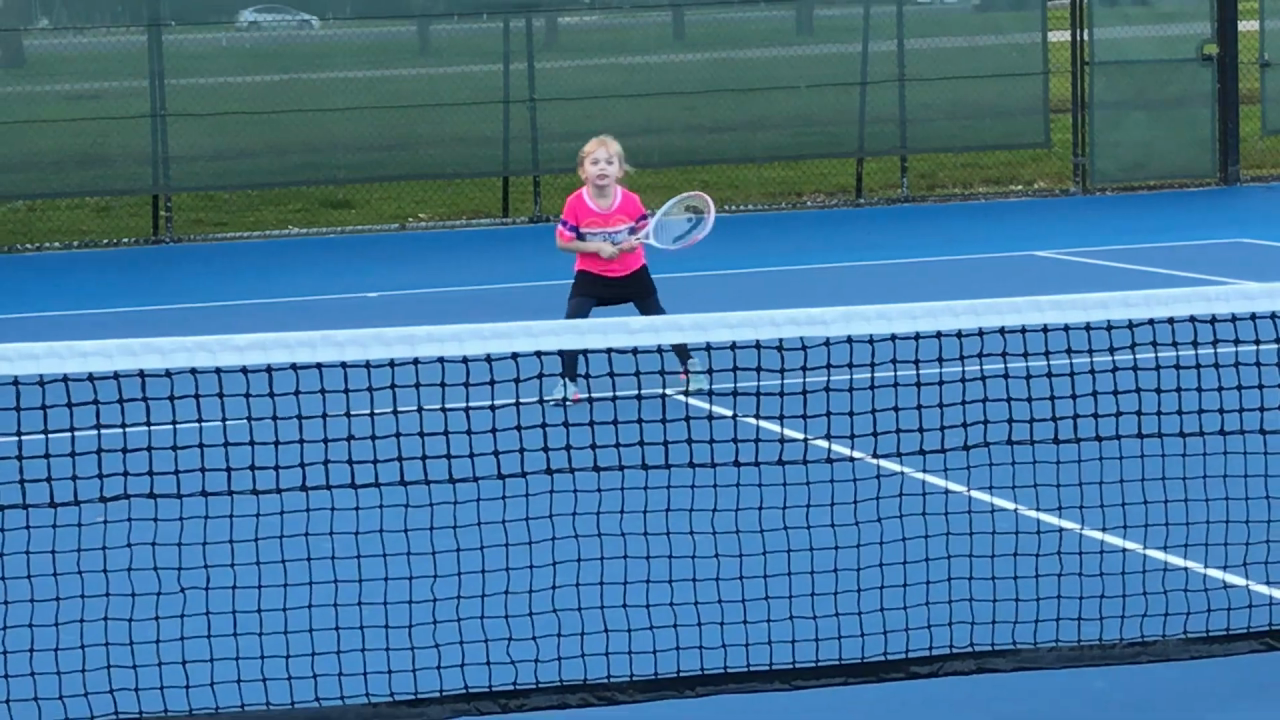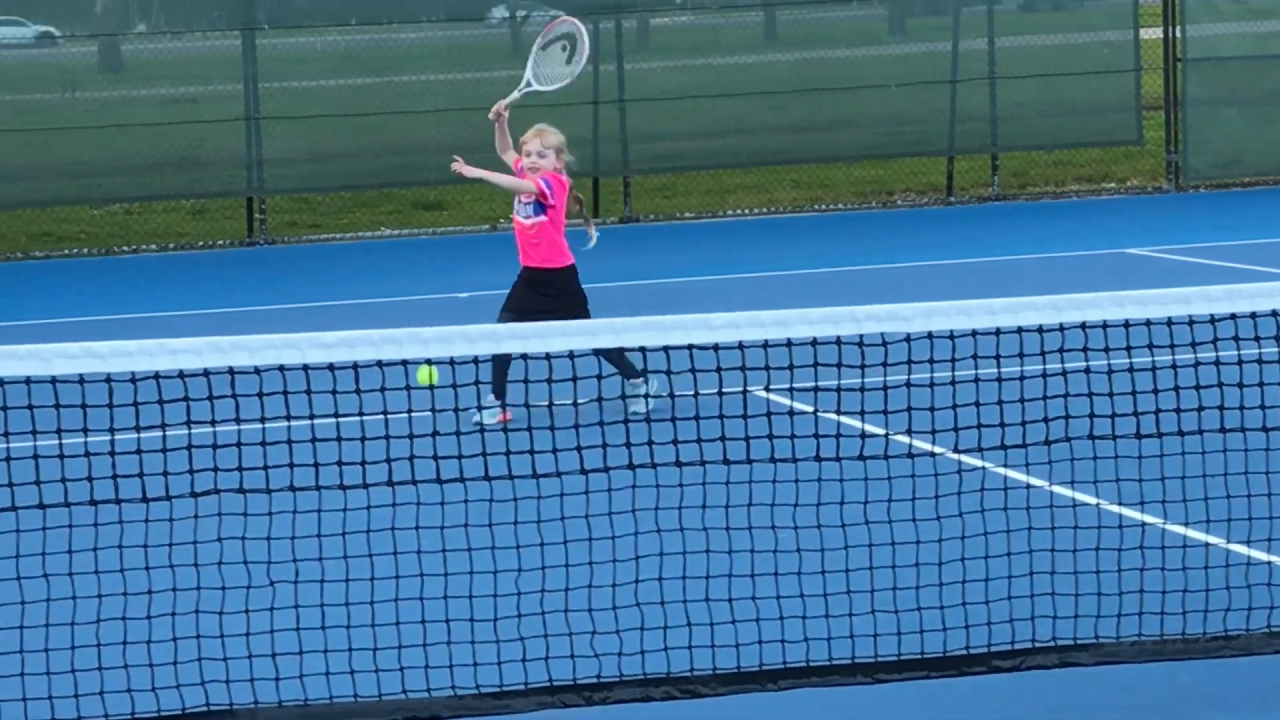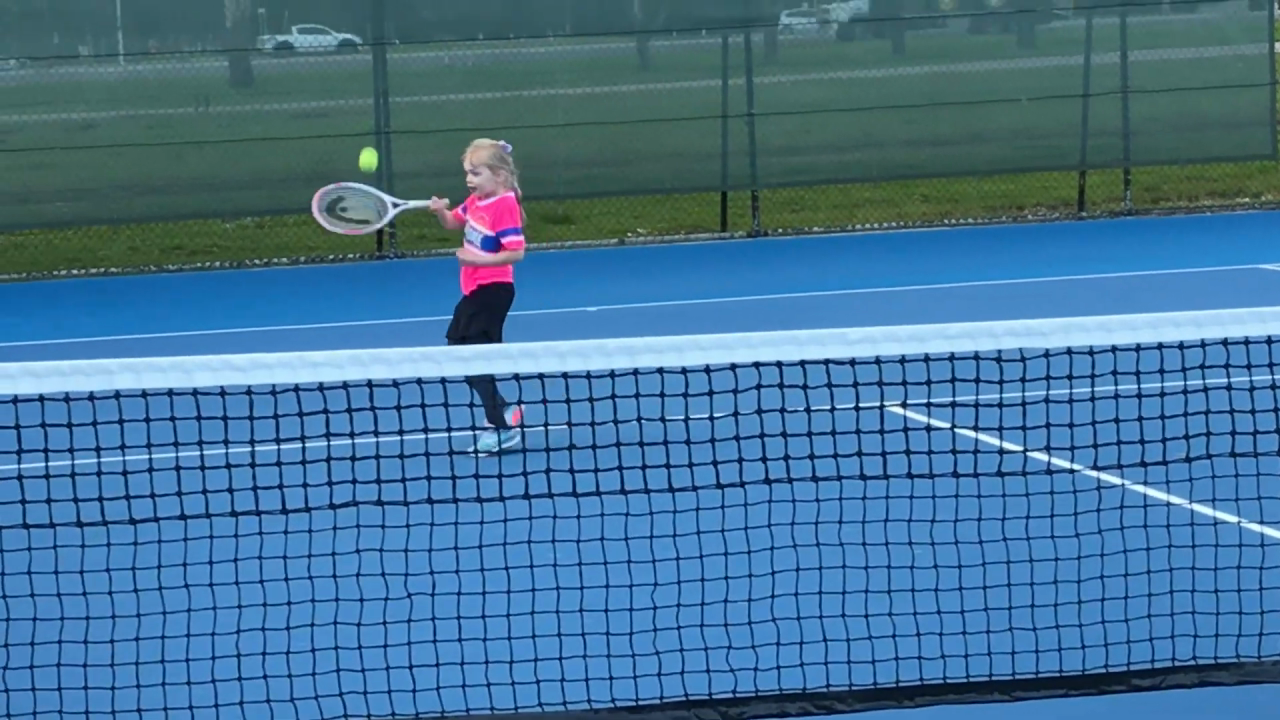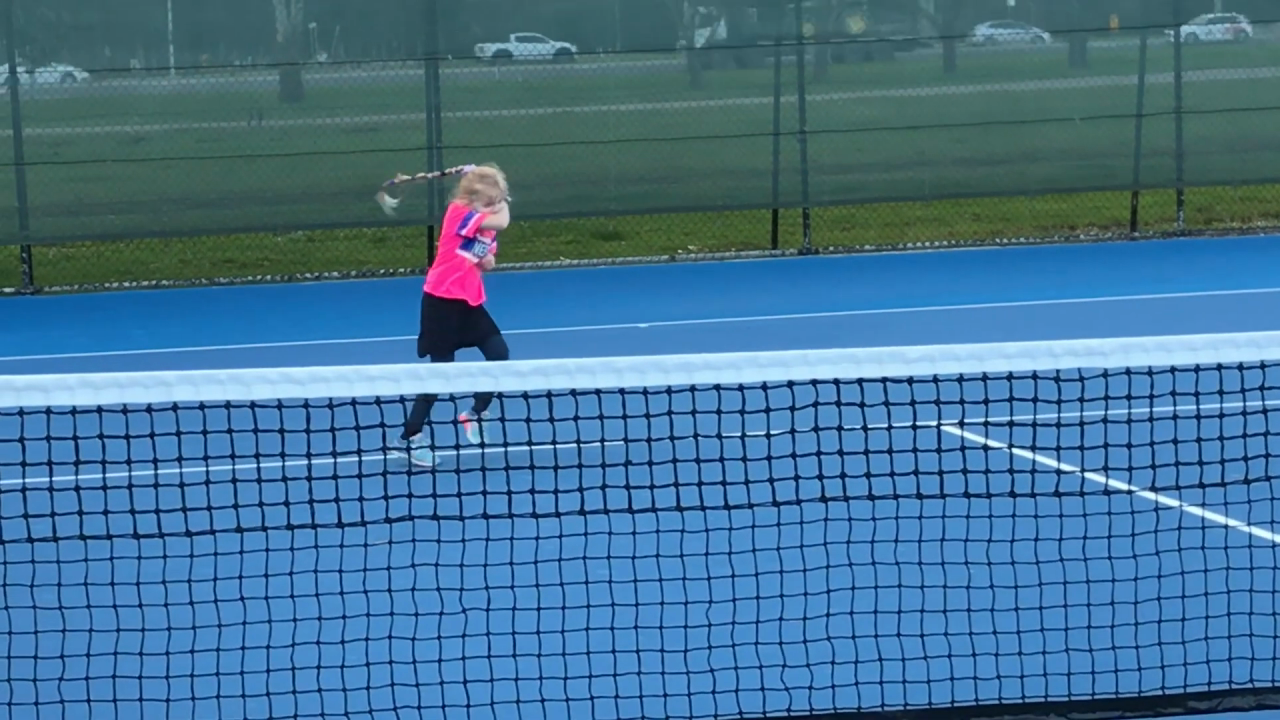
dt=0.5s
person 1, frame 1
left shoulder: (630, 200)
right shoulder: (575, 203)
left elbow: (642, 230)
right elbow: (563, 242)
left wrist: (632, 244)
right wrist: (598, 248)
left hip: (632, 271)
right hip: (592, 274)
right knee: (573, 320)
left ankle: (691, 366)
right ankle: (568, 381)
person 1, frame 2
left shoulder: (555, 182)
right shoulder: (529, 177)
left elbow: (517, 184)
right elbow: (505, 151)
left wrist: (476, 173)
right wrist: (499, 120)
left hip: (557, 273)
right hip: (533, 273)
left ankle: (637, 381)
right ankle: (496, 403)
person 1, frame 3
left shoulder: (506, 206)
right shoulder: (475, 200)
left elbow: (516, 252)
right elbow: (454, 224)
left wrist: (481, 258)
right wrist: (440, 210)
left hip: (493, 291)
right hip: (473, 291)
left ankle: (502, 427)
right ankle: (504, 410)
person 1, frame 4
left shoulder: (485, 225)
right shoulder: (458, 211)
right elbow: (502, 221)
left wrist: (488, 260)
right wrist: (499, 207)
left hip: (470, 303)
right hip: (441, 301)
left knee: (500, 356)
left ankle: (475, 413)
right ankle: (411, 437)
